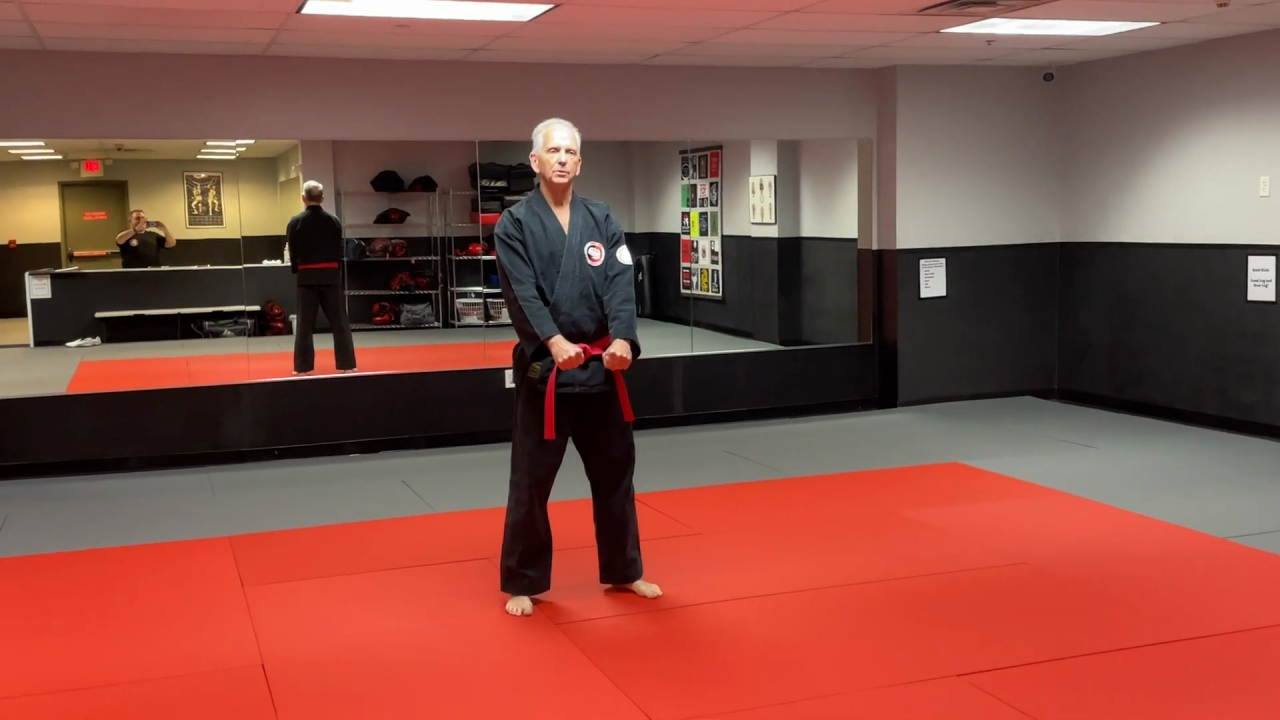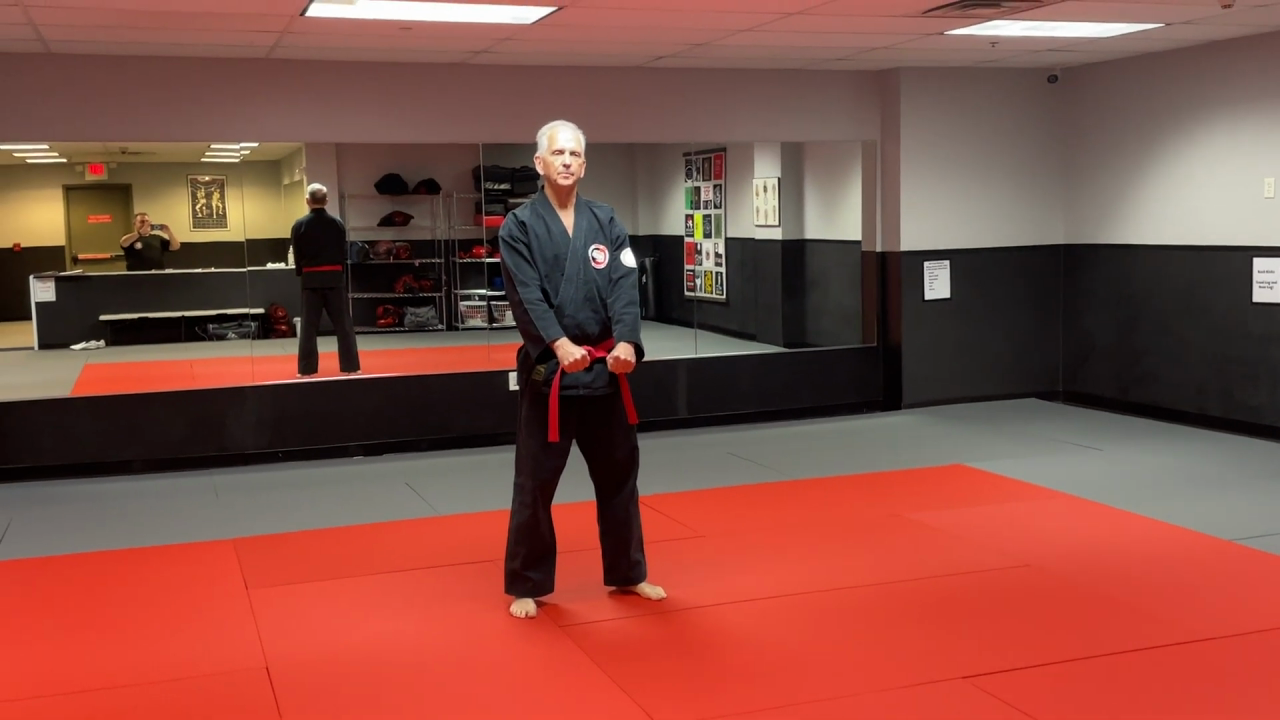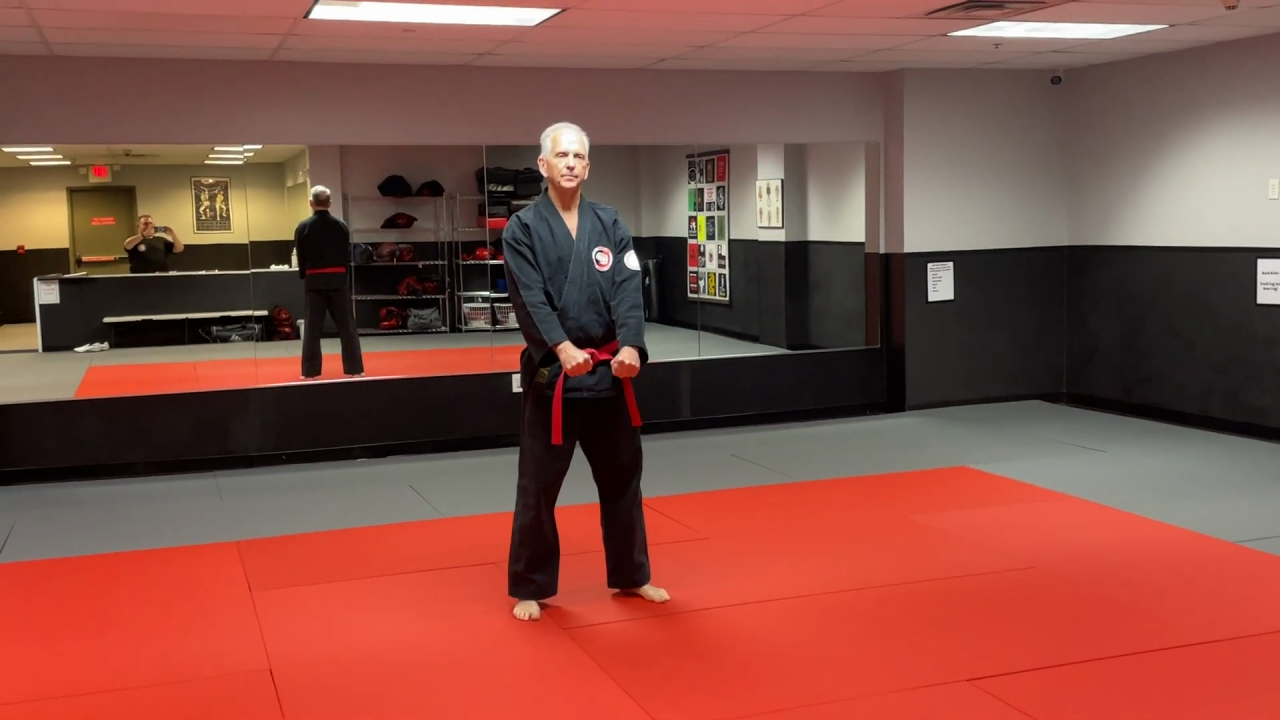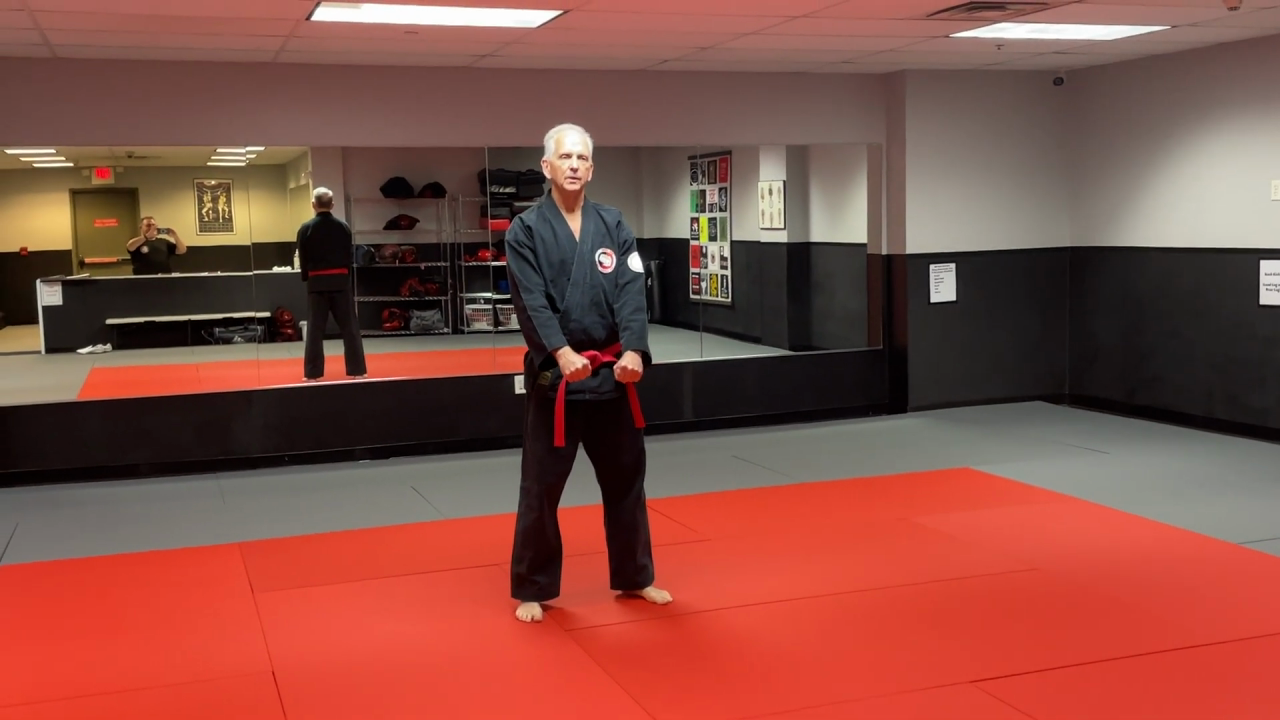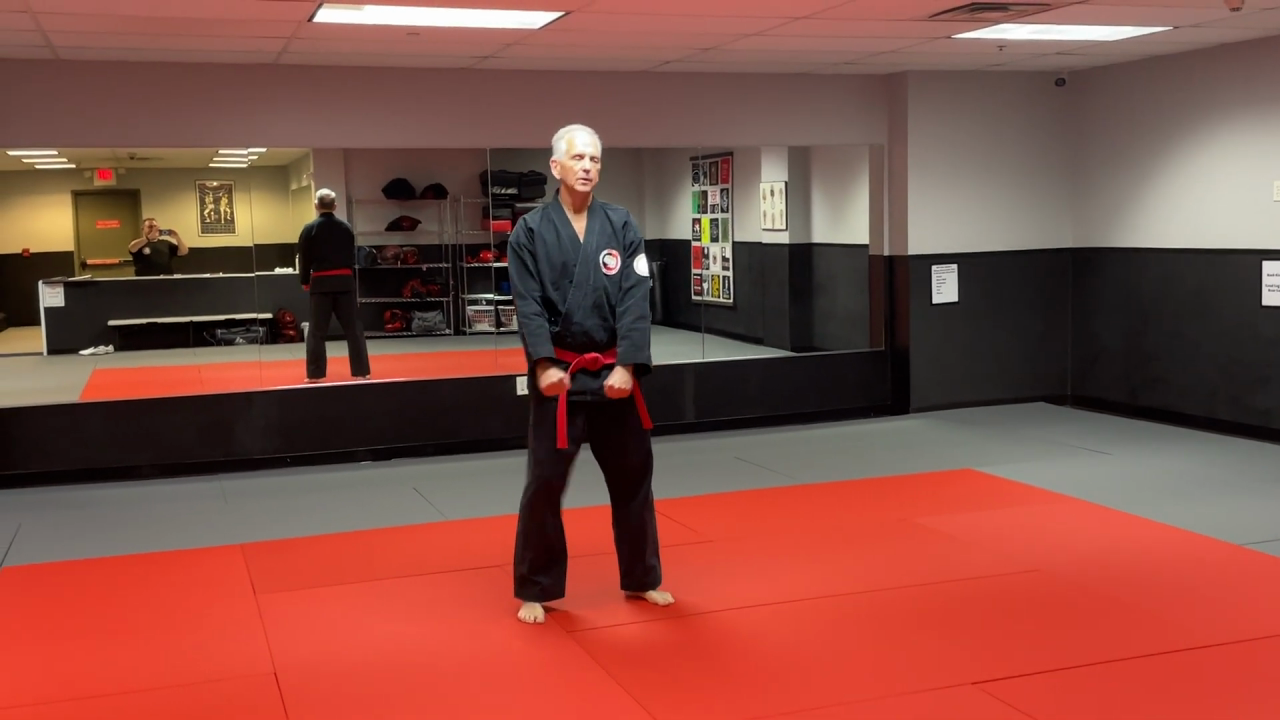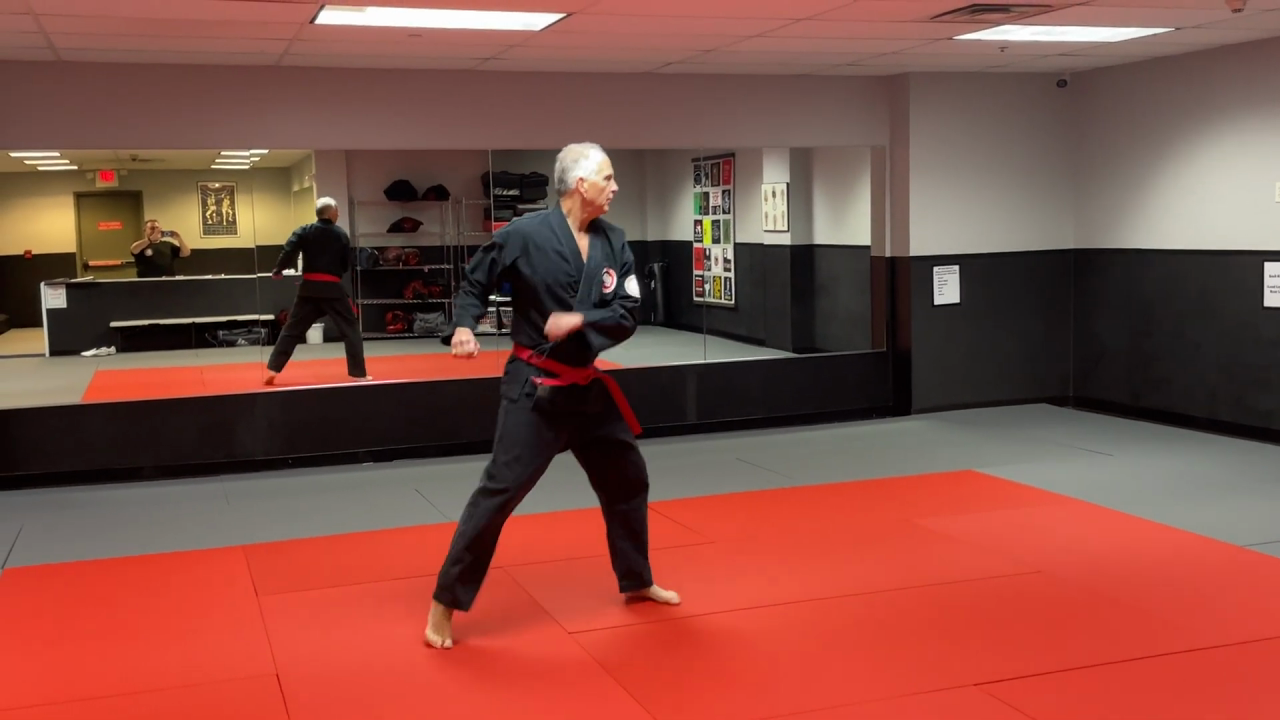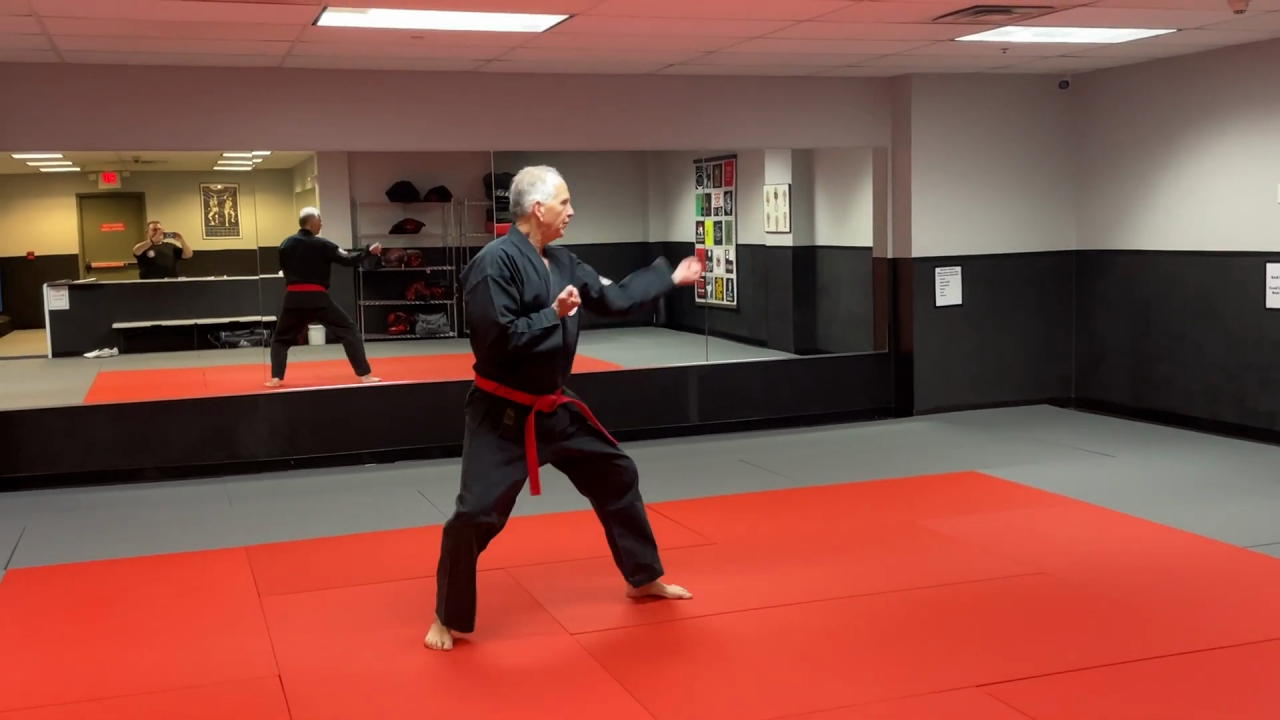
dt=0.3s
person 1, frame 1
left shoulder: (602, 219)
right shoulder: (515, 224)
left elbow: (620, 283)
right elbow: (521, 293)
left wrist: (622, 338)
right wrist: (554, 342)
left hip: (600, 365)
right hip: (544, 367)
left knee: (615, 472)
right knee: (531, 480)
left ankle: (623, 571)
right ankle: (523, 582)
person 1, frame 2
left shoulder: (606, 222)
right shoulder: (519, 226)
left elbow: (624, 286)
right elbow: (526, 296)
left wrist: (626, 342)
right wrist: (560, 344)
left hip: (604, 367)
right hip: (548, 369)
left knee: (618, 474)
right knee: (535, 482)
left ankle: (627, 573)
right ankle: (526, 585)
person 1, frame 3
left shoulder: (609, 223)
right shoulder: (523, 228)
left elbow: (627, 289)
right elbow: (530, 298)
left wrist: (630, 345)
right wrist: (562, 349)
left hip: (608, 369)
right hip: (551, 372)
left knee: (622, 475)
right knee: (539, 484)
left ankle: (631, 576)
right ankle: (530, 588)
person 1, frame 4
left shoulder: (613, 225)
right shoulder: (526, 230)
left elbow: (631, 292)
right elbow: (531, 301)
left wrist: (633, 349)
right wrist: (561, 353)
left hip: (611, 370)
right hip: (554, 373)
left knee: (625, 477)
right knee: (542, 485)
left ankle: (633, 578)
right ankle: (532, 589)
person 1, frame 5
left shoulder: (620, 223)
right shoulder: (531, 230)
left elbow: (637, 300)
right elbow: (529, 306)
left wrist: (628, 365)
right wrist: (543, 365)
left hip: (615, 370)
right hip: (559, 372)
left knee: (632, 477)
right knee: (546, 482)
left ankle: (642, 579)
right ankle: (538, 589)
person 1, frame 6
left shoulder: (613, 242)
right shoulder: (527, 233)
left elbow: (626, 316)
right elbow: (475, 280)
left wrist: (581, 321)
right wrist: (463, 326)
left hip: (586, 384)
right hip: (534, 384)
left knee: (628, 477)
right knee: (501, 488)
left ankle: (636, 580)
right ankle: (447, 603)
person 1, frame 7
left shoulder: (563, 262)
right shoulder: (494, 262)
left elbow: (612, 298)
right elbow: (499, 338)
left wrist: (671, 276)
right wrist: (553, 314)
left hip: (554, 407)
right hip: (502, 412)
left knee: (617, 475)
right knee: (476, 514)
left ankle: (644, 577)
right ankle: (449, 617)
person 2, frame 1
left shoulder: (296, 222)
right shoulder: (333, 221)
left elbow: (293, 253)
right elbow: (340, 250)
left hip: (306, 275)
right hip: (330, 274)
left knee: (305, 322)
right knee: (339, 321)
left ankle: (303, 366)
right ankle: (347, 364)
person 2, frame 2
left shoulder: (300, 225)
right shoulder: (337, 224)
left elbow: (297, 255)
right elbow: (344, 253)
left hip: (311, 279)
right hip: (334, 277)
left knee: (308, 325)
right knee: (343, 323)
left ankle: (306, 369)
right ankle: (351, 367)
person 2, frame 3
left shoulder: (303, 227)
right shoulder: (341, 225)
left elbow: (301, 258)
right elbow: (347, 255)
left hip: (314, 281)
right hip: (337, 279)
left knee: (312, 327)
right knee: (346, 325)
left ankle: (310, 372)
right ankle: (354, 369)
person 2, frame 4
left shoulder: (306, 229)
right shoulder: (343, 227)
left elbow: (303, 259)
right elbow: (349, 256)
left wrist: (307, 279)
left hip: (317, 282)
right hip: (340, 281)
left knee: (315, 329)
right knee: (349, 326)
left ankle: (313, 373)
right ankle: (357, 370)
person 2, frame 5
left shoulder: (310, 229)
right shoulder: (346, 228)
left elbow: (304, 259)
right elbow: (351, 256)
left wrist: (305, 281)
left hip: (320, 282)
right hip: (344, 281)
left knee: (316, 330)
right knee: (353, 328)
left ankle: (315, 374)
right ankle: (361, 372)
person 2, frame 6
left shoulder: (304, 231)
right shoulder: (341, 234)
left elbow: (288, 252)
right elbow: (346, 265)
left wrist: (278, 270)
left hip: (309, 287)
right hip: (333, 288)
left knee: (292, 329)
right knee: (350, 329)
left ankle: (273, 369)
right ankle: (358, 373)
person 2, frame 7
left shoulder: (286, 245)
right shoulder: (322, 245)
right elbow: (347, 260)
right wrist: (369, 252)
left hip: (294, 299)
right hip: (317, 298)
left knee: (281, 338)
right knee: (349, 331)
left ankle: (276, 377)
right ankle: (364, 374)
